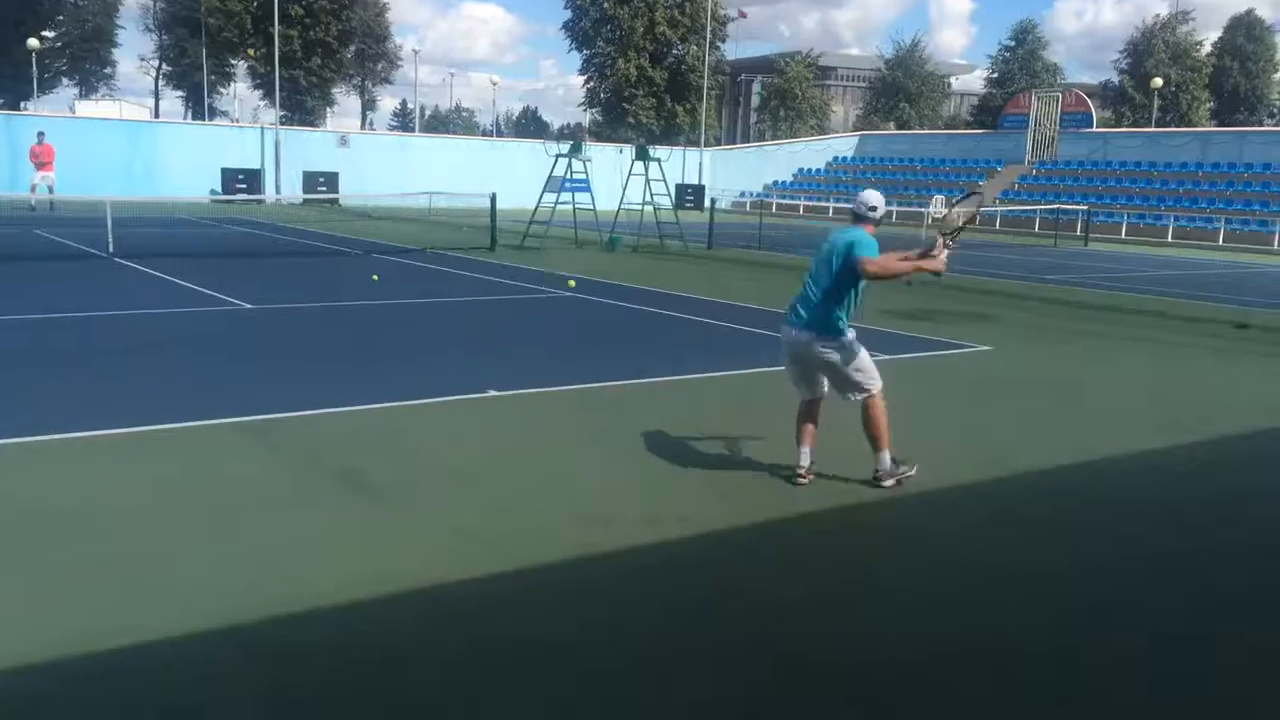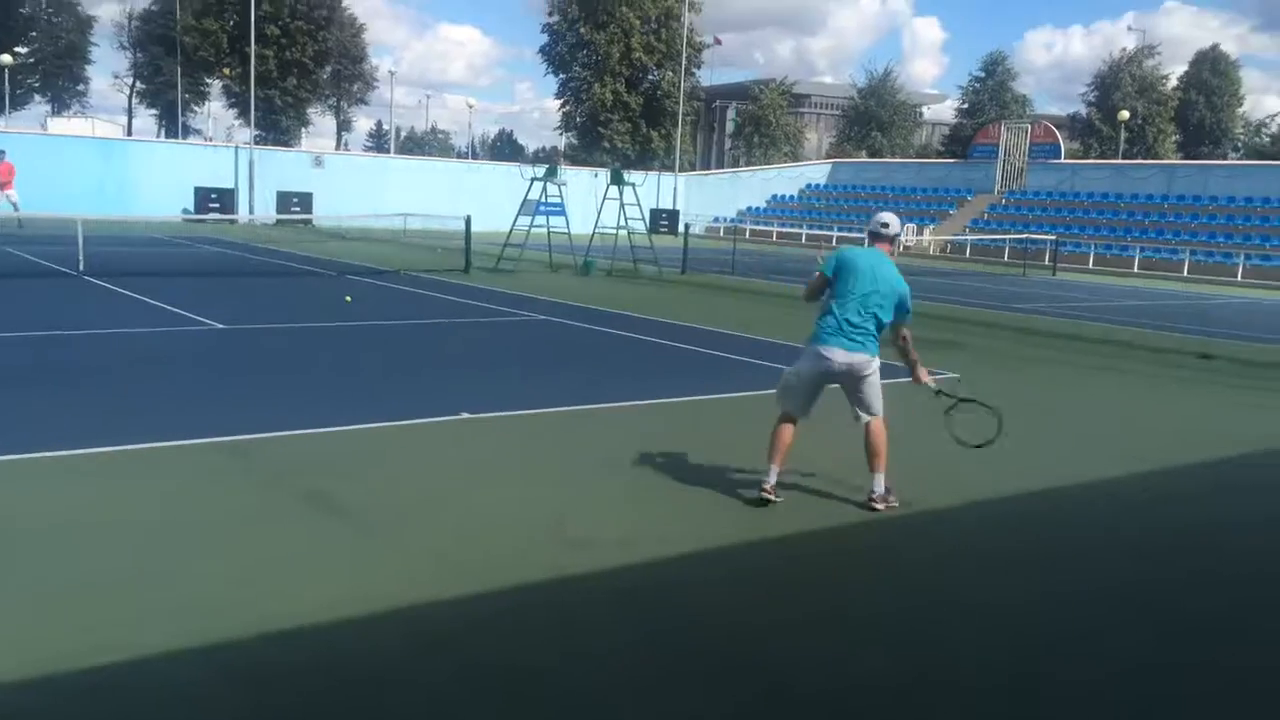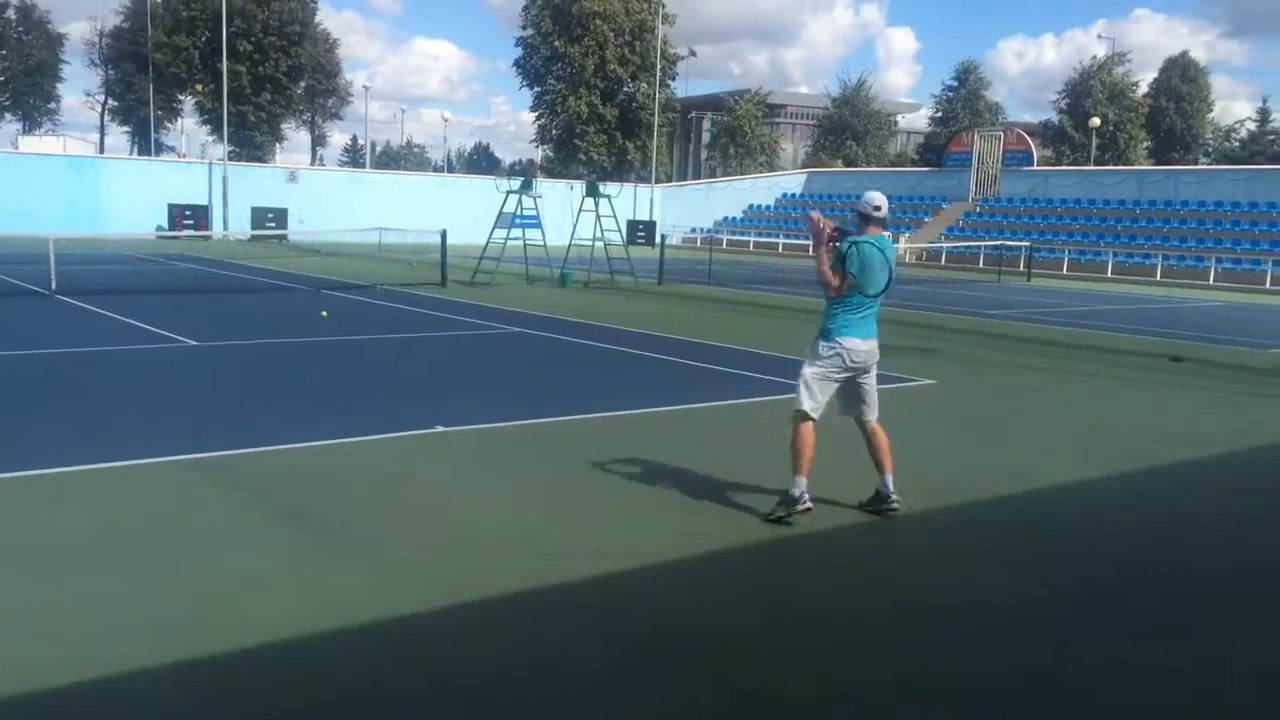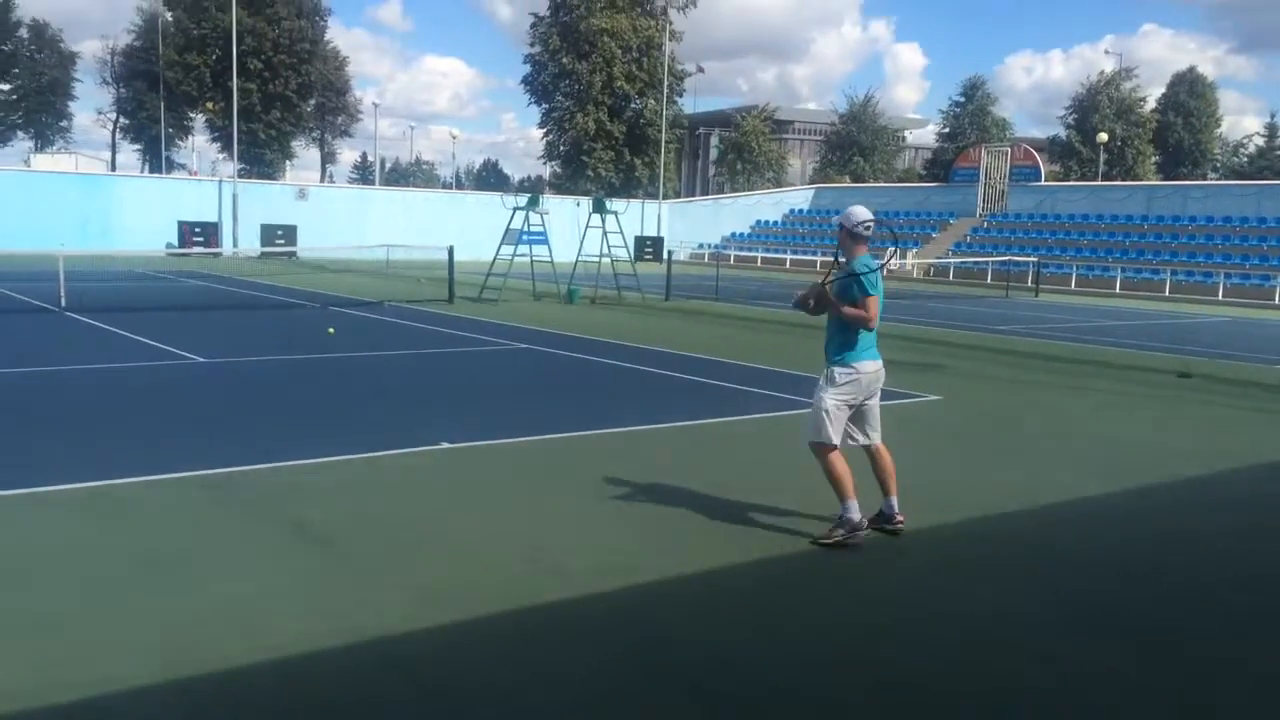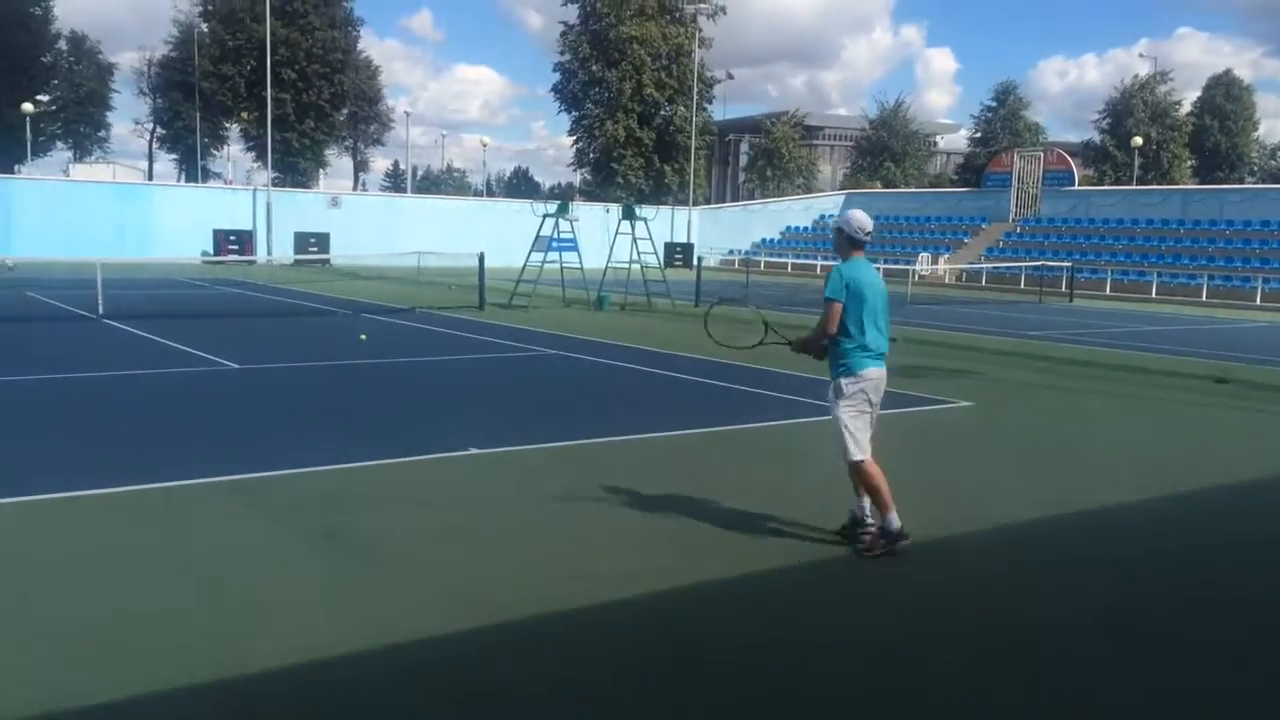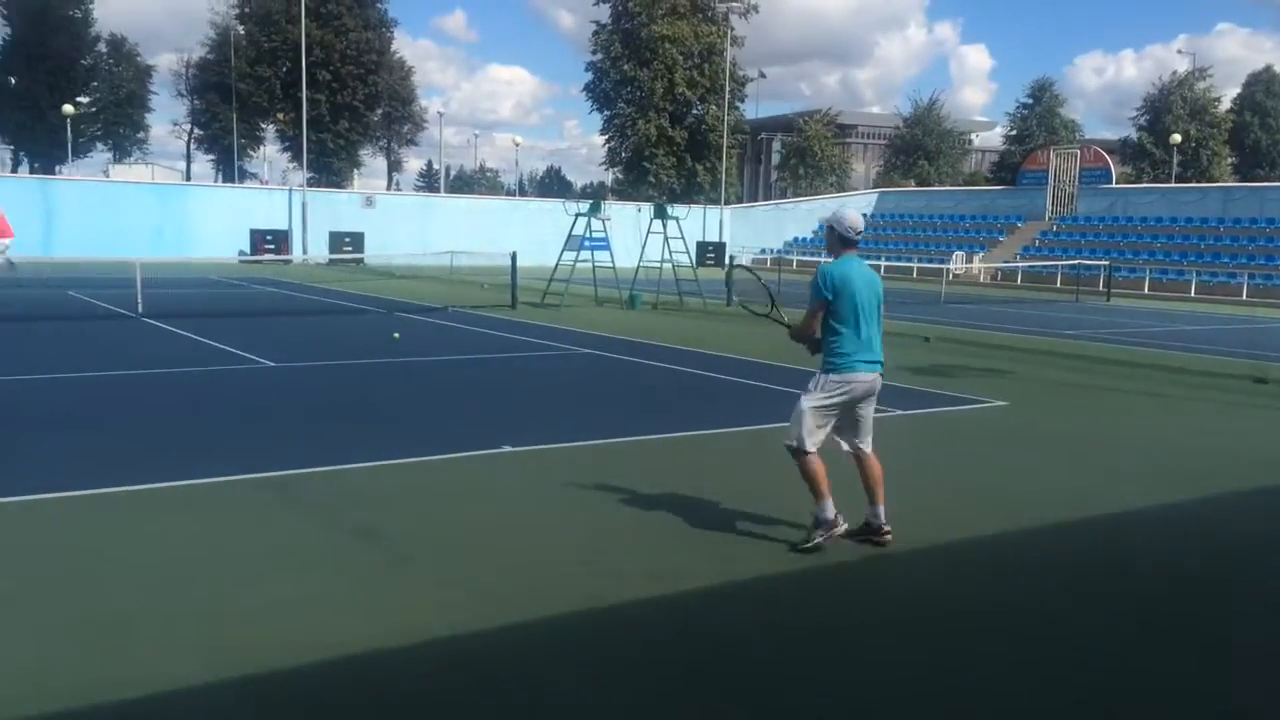
dt=0.3s
person 1, frame 1
left shoulder: (839, 236)
right shoulder: (863, 241)
left elbow: (878, 260)
right elbow: (870, 269)
left wrist: (918, 253)
right wrist: (922, 266)
left hip: (792, 331)
right hip: (827, 337)
left knee: (812, 398)
right knee: (872, 394)
left ankle: (803, 465)
right ankle: (885, 468)
person 1, frame 2
left shoulder: (845, 255)
right shoulder: (898, 285)
left elbow: (810, 294)
right elbow: (901, 336)
left wrist: (833, 295)
right wrist: (916, 368)
left hip: (823, 350)
right hip: (862, 359)
left knee: (789, 415)
right knee: (873, 420)
left ankle: (769, 483)
right ankle: (878, 491)
person 1, frame 3
left shoulder: (856, 245)
right shoulder: (886, 246)
left elbow: (831, 288)
right elbow: (841, 236)
left wrist: (822, 247)
right wrist: (826, 229)
left hip: (837, 344)
right hip: (866, 346)
left knee: (804, 417)
right knee: (869, 422)
left ankle: (797, 494)
right ankle: (887, 493)
person 1, frame 4
left shoulder: (860, 268)
right shoulder: (859, 265)
left elbow: (869, 319)
right elbow: (845, 307)
left wrist: (832, 304)
right wrist: (823, 299)
left hip: (847, 369)
right hip: (869, 366)
left knee: (824, 445)
right knee: (872, 442)
left ankle: (852, 520)
right ankle: (891, 512)
person 1, frame 5
left shoulder: (841, 273)
right shoulder: (875, 276)
left elbow: (827, 328)
left wrist: (804, 344)
right wrist: (826, 347)
left hip: (853, 376)
right hip: (876, 371)
left knee: (858, 458)
right knee: (859, 452)
left ankle: (893, 529)
right ankle: (862, 518)
person 1, frame 6
left shoulder: (828, 271)
right shoulder: (872, 276)
left elbow: (811, 327)
left wrist: (797, 334)
left hip: (840, 373)
right hip: (871, 372)
left knee: (801, 445)
right knee: (863, 449)
left ankle: (828, 517)
right ankle: (878, 523)
